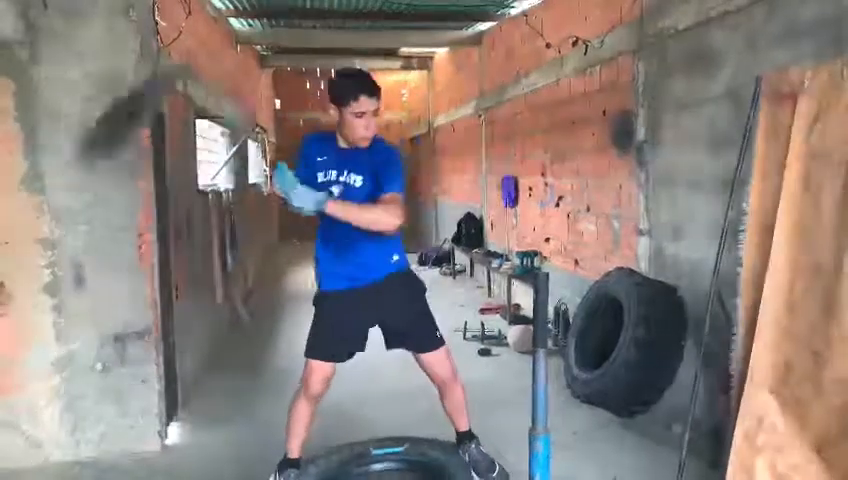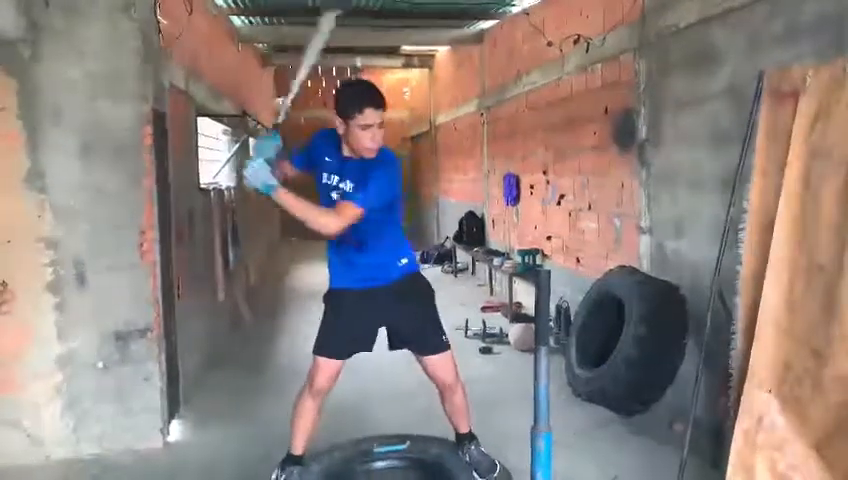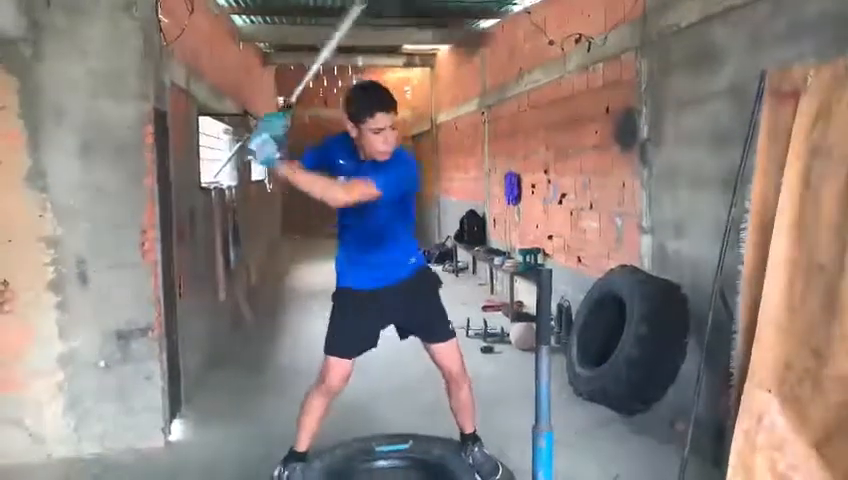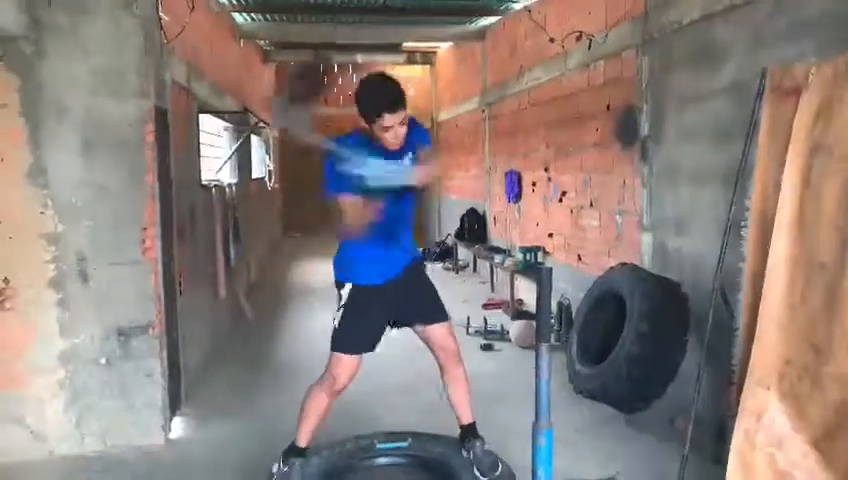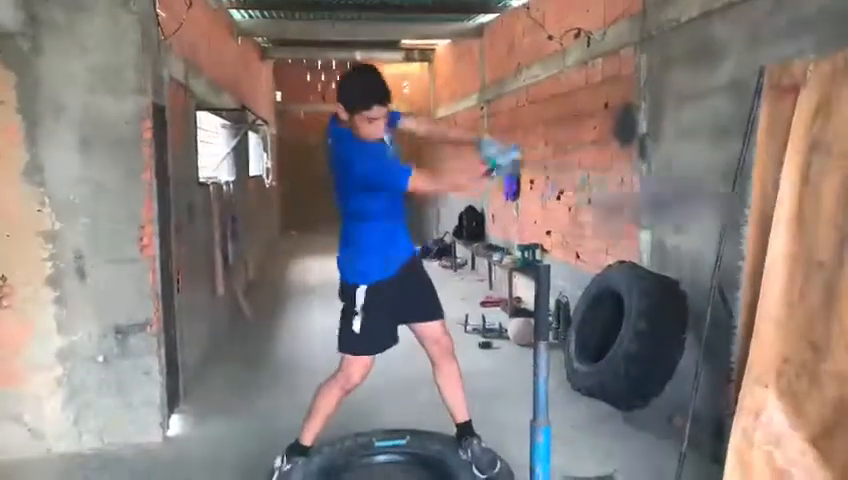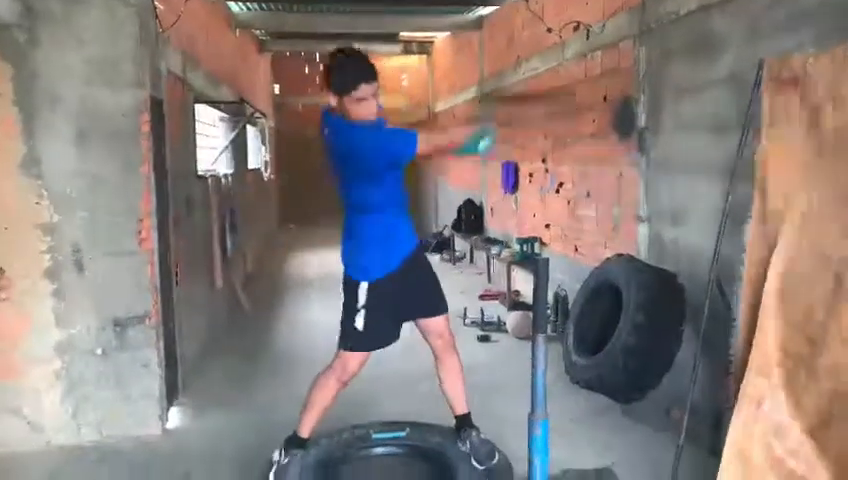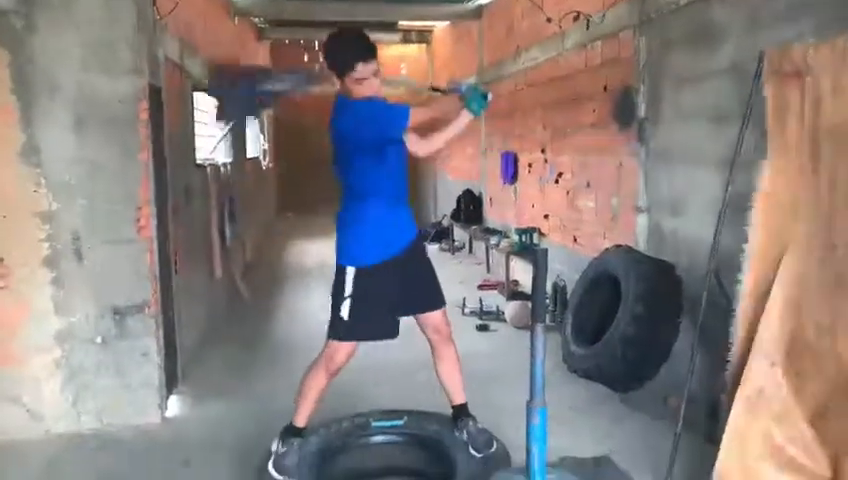
dt=0.1s
person 1, frame 1
left shoulder: (385, 156)
right shoulder: (314, 146)
left elbow: (390, 219)
right elbow: (301, 196)
left wrist: (323, 201)
right wrist: (288, 185)
left hip: (392, 281)
right hip: (339, 289)
left knee: (444, 374)
right knee: (313, 385)
left ankle: (467, 443)
person 1, frame 2
left shoulder: (385, 169)
right shoulder: (323, 144)
left elbow: (332, 223)
right elbow: (290, 171)
left wrist: (272, 186)
right wrist: (270, 159)
left hip: (401, 282)
right hip: (348, 288)
left knee: (446, 377)
right knee: (319, 382)
left ankle: (467, 443)
person 1, frame 3
left shoulder: (402, 166)
right shoulder: (336, 147)
left elbow: (342, 194)
right elbow: (300, 171)
left wrist: (279, 165)
right wrist: (280, 155)
left hip: (409, 279)
right hip: (357, 286)
left knee: (454, 369)
right knee: (330, 381)
left ankle: (471, 443)
person 1, frame 4
left shoulder: (414, 132)
right shoulder: (343, 155)
left elbow: (427, 165)
right elbow: (352, 227)
right wrist: (374, 196)
left hip: (405, 264)
right hip: (362, 276)
left knee: (449, 350)
right knee: (340, 375)
left ankle: (470, 438)
person 1, frame 5
left shoulder: (359, 125)
right shoulder: (351, 156)
left elbow: (423, 127)
right elbow: (430, 185)
left wrist: (478, 141)
right wrist: (484, 168)
left hip: (402, 259)
right hip: (367, 273)
left knee: (441, 347)
right knee: (352, 374)
left ankle: (467, 437)
person 1, frame 6
left shoulder: (337, 120)
right shoulder: (357, 137)
left elbow: (416, 147)
right elbow: (423, 145)
left wrist: (464, 135)
right wrist: (466, 134)
left hip: (405, 251)
right hip: (371, 265)
left knee: (444, 339)
right knee: (346, 367)
left ankle: (465, 428)
person 1, frame 7
left shoulder: (366, 105)
right shoulder: (358, 115)
left elbow: (421, 147)
right elbow: (427, 115)
left wrist: (470, 109)
right wrist: (459, 97)
left hip: (404, 242)
right hip: (365, 254)
left knee: (441, 331)
right knee: (336, 357)
left ankle: (462, 418)
right ankle: (291, 436)
